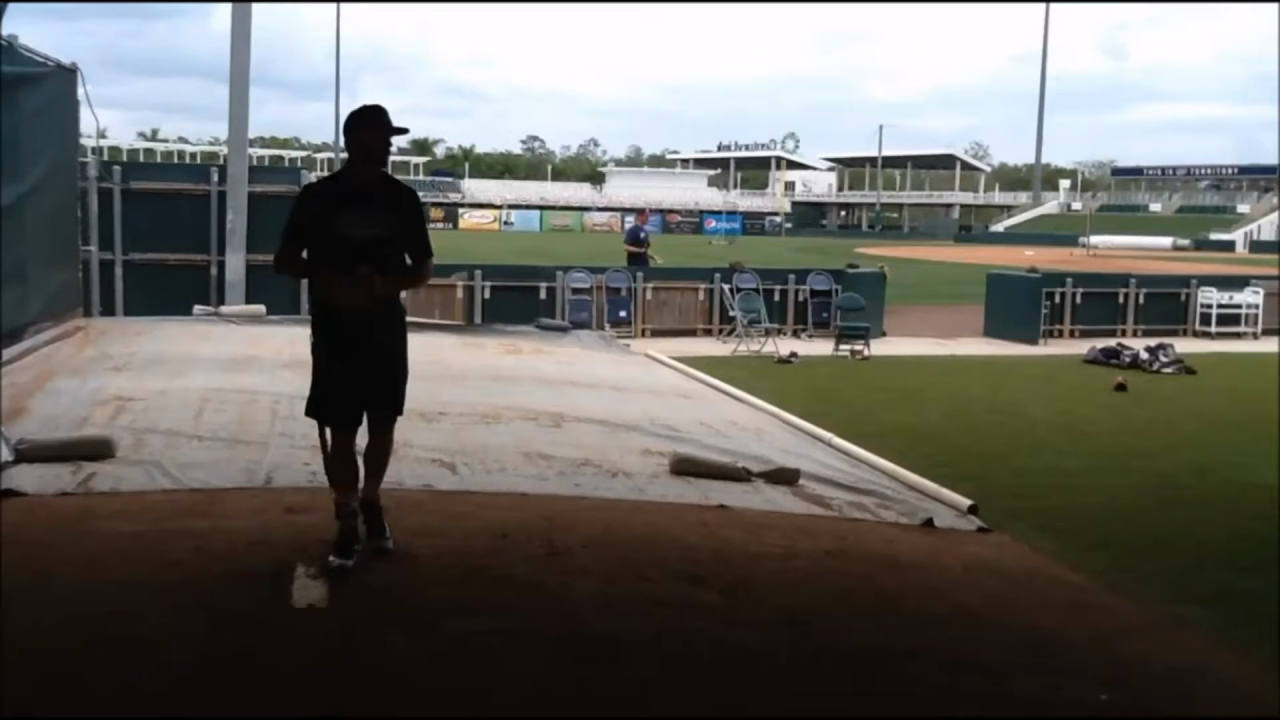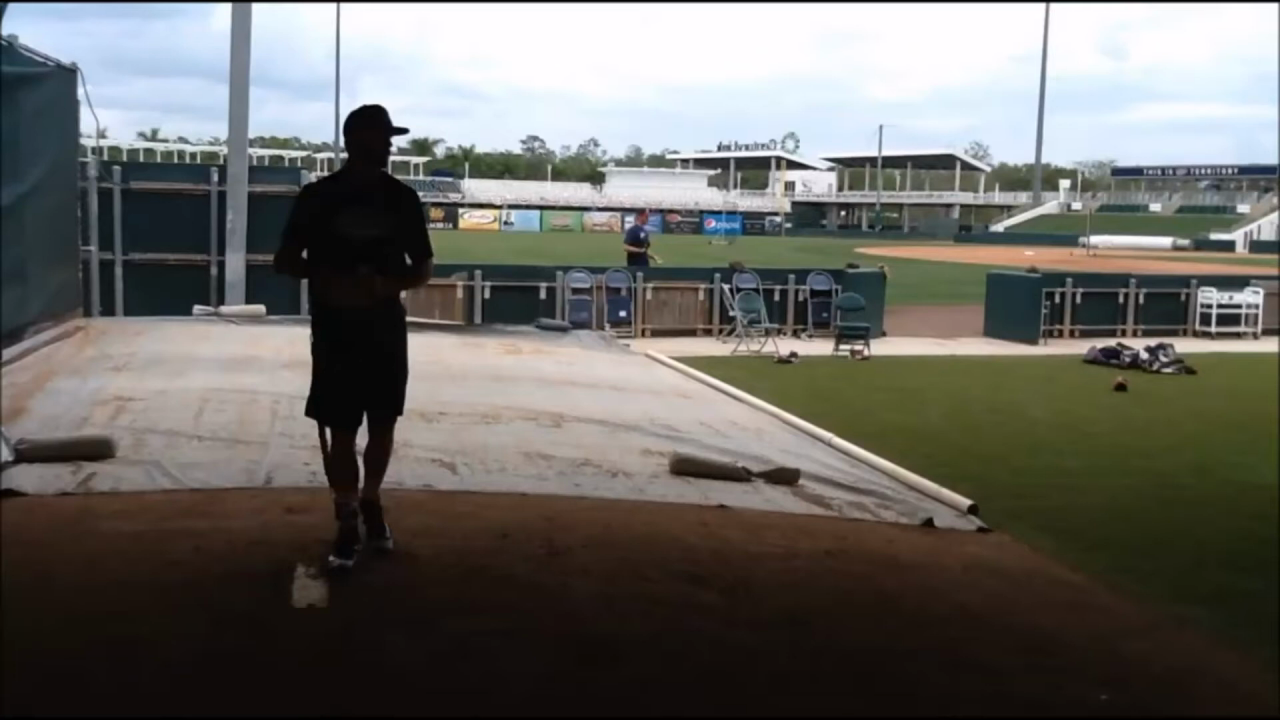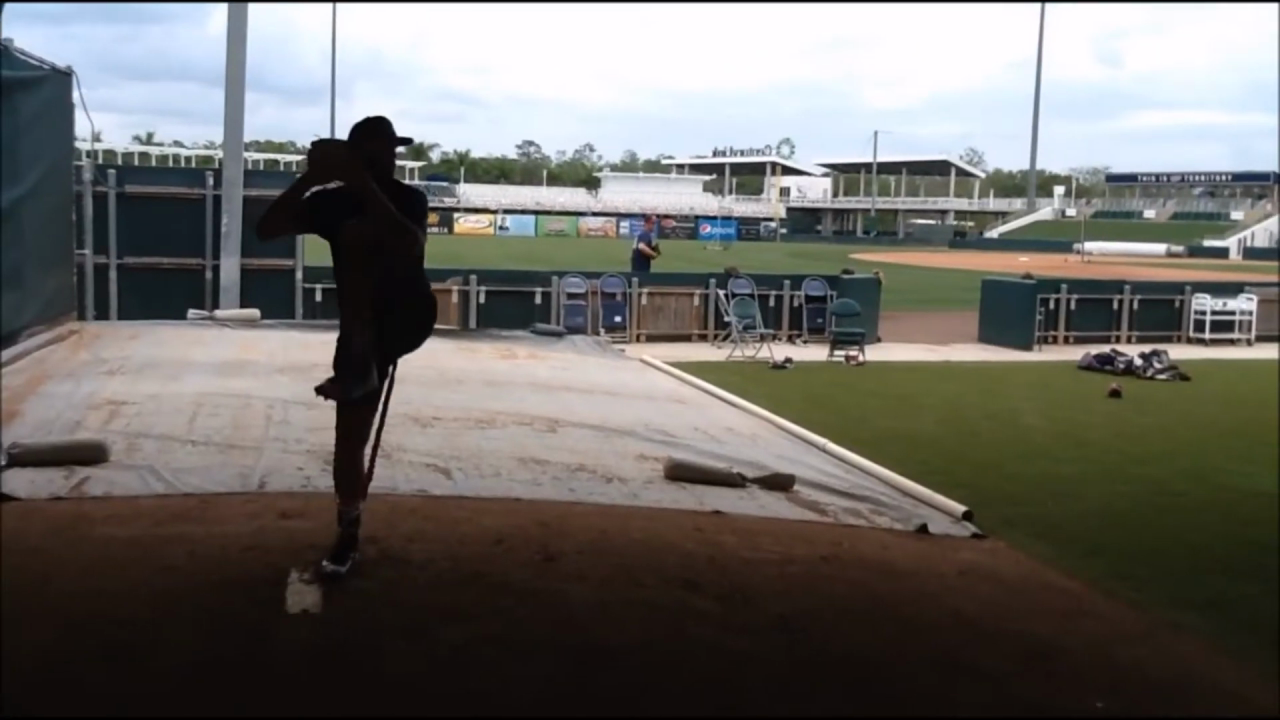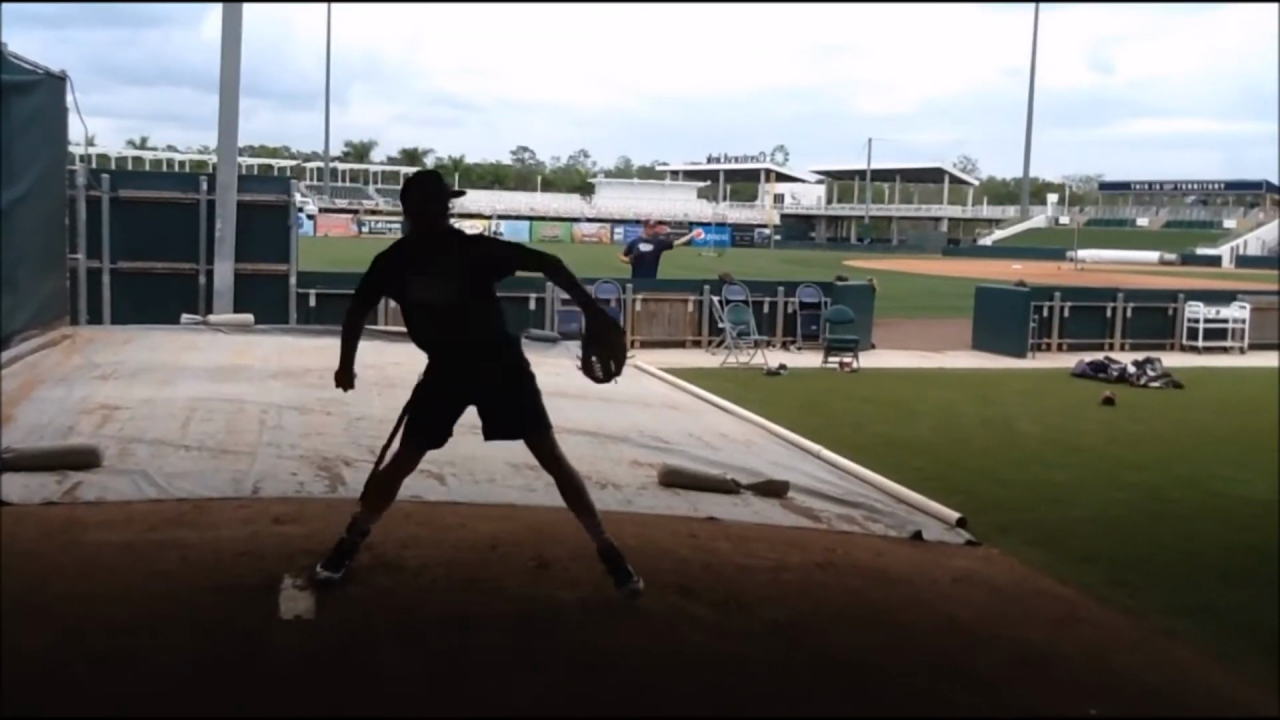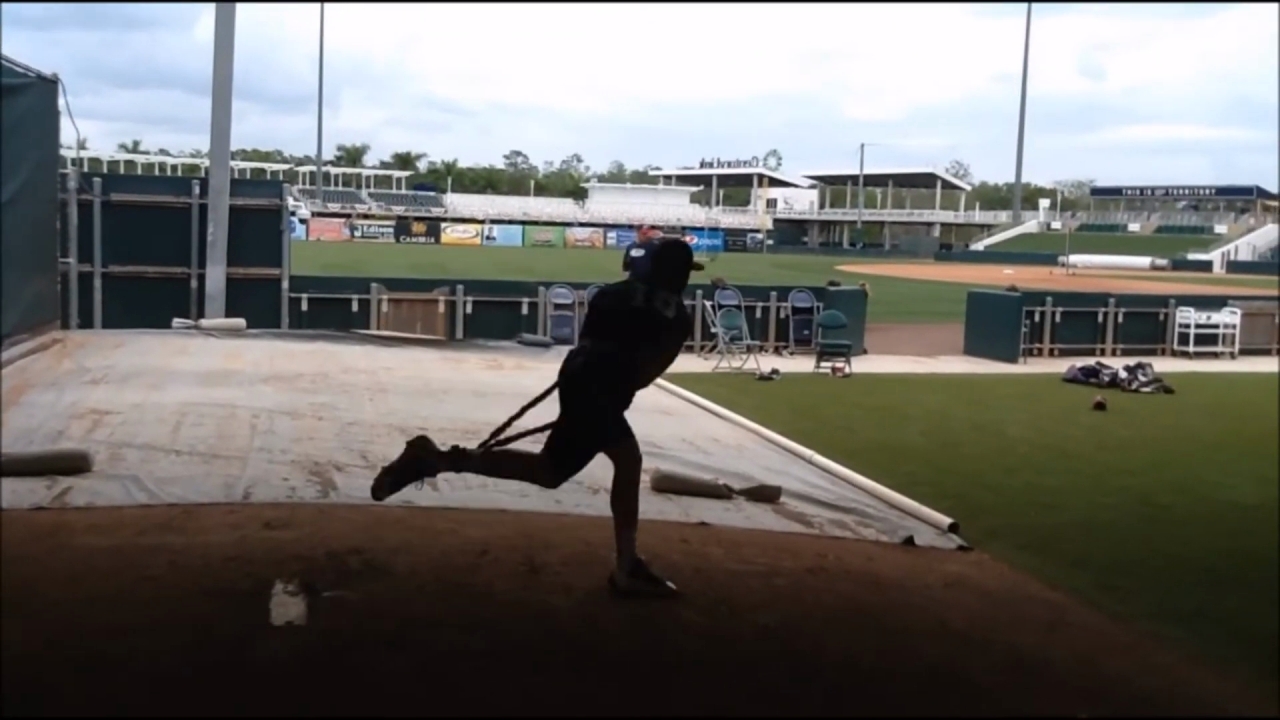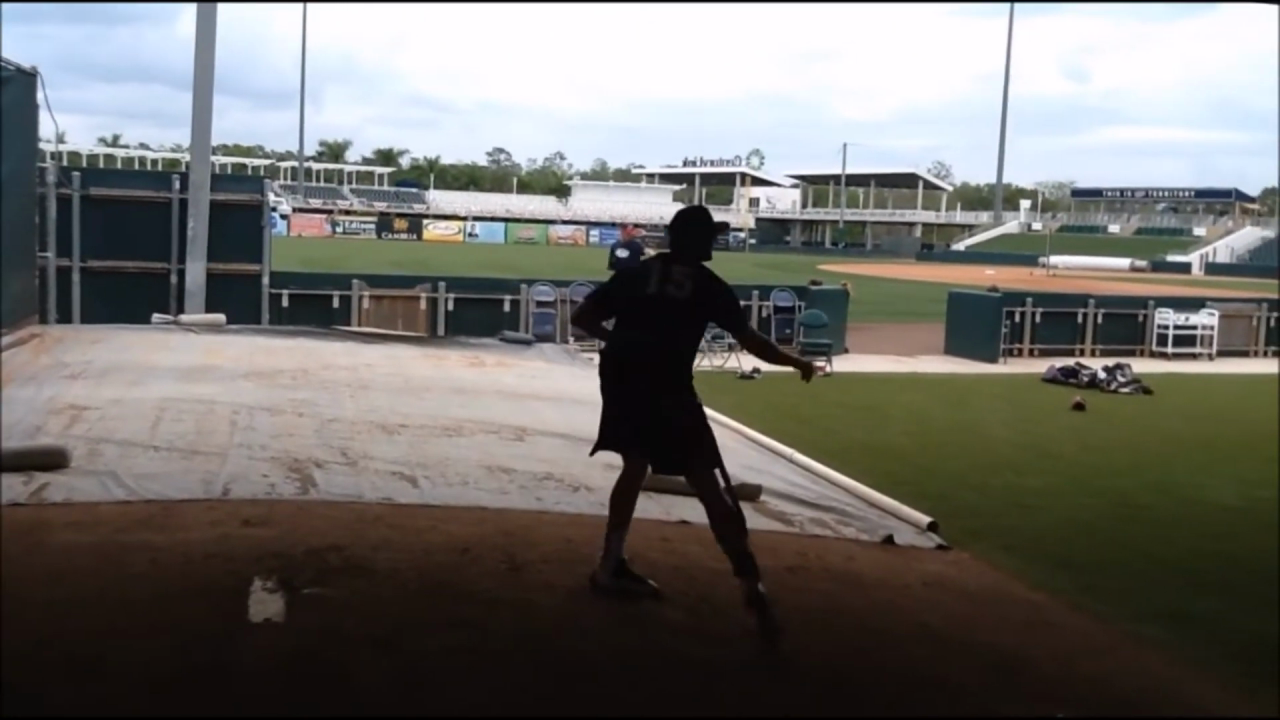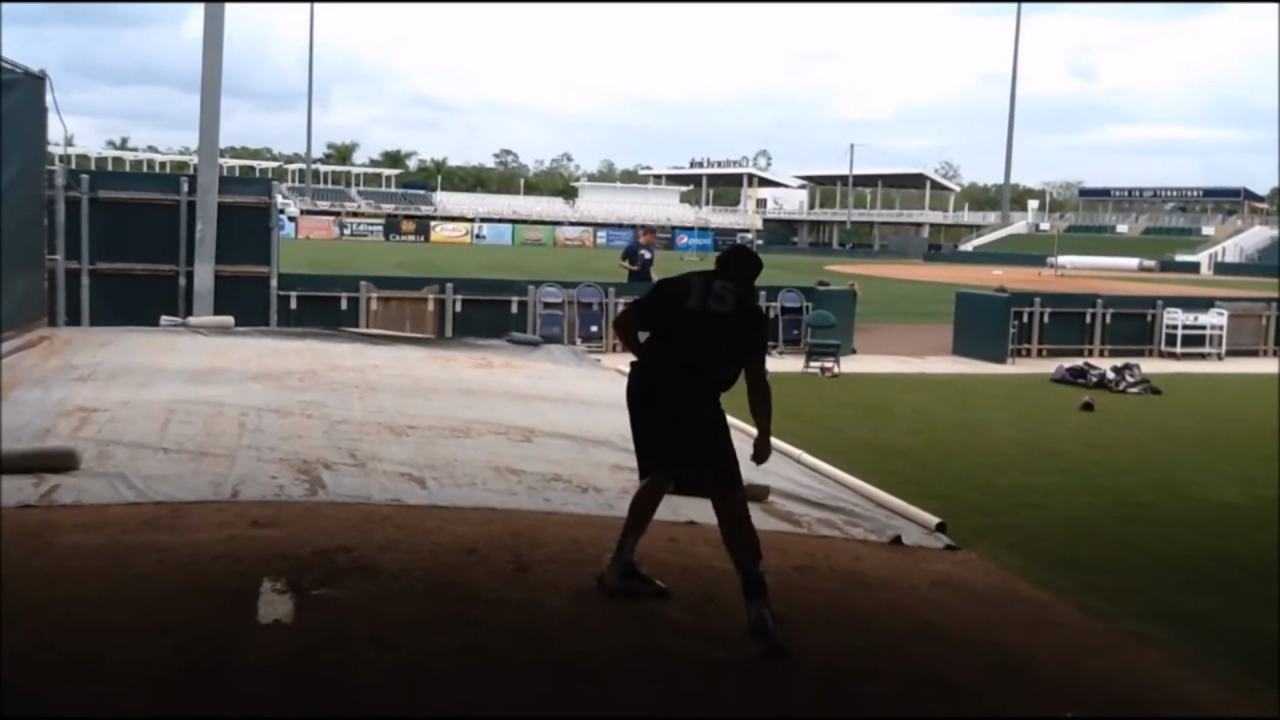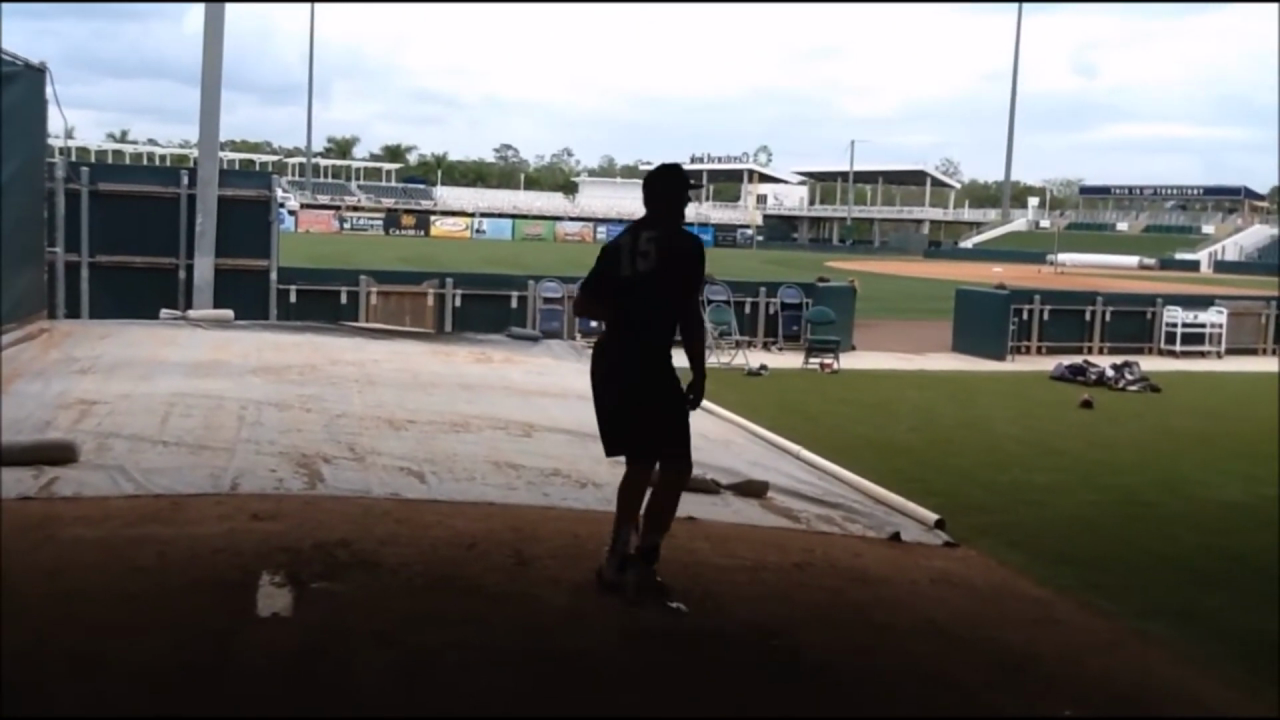
dt=0.5s
person 1, frame 1
left shoulder: (402, 198)
right shoulder: (318, 196)
left elbow: (423, 267)
right elbow: (285, 260)
left wrist: (387, 285)
right wrist: (328, 280)
left hip: (386, 330)
right hip: (334, 332)
left knee: (382, 427)
right knee: (340, 431)
left ankle: (371, 501)
right ankle: (347, 523)
person 1, frame 2
left shoulder: (402, 197)
right shoulder: (318, 196)
left elbow: (423, 267)
right elbow: (284, 260)
left wrist: (386, 285)
right wrist: (327, 280)
left hip: (385, 329)
right hip: (335, 330)
left knee: (382, 428)
right knee: (340, 431)
left ankle: (370, 501)
right ankle: (347, 523)
person 1, frame 3
left shoulder: (407, 198)
right shoulder: (330, 202)
left elbow: (413, 250)
right elbow: (266, 230)
left wrist: (365, 189)
right wrist: (307, 182)
left hip: (406, 313)
right hip: (361, 329)
left knee: (364, 274)
right knee: (349, 431)
left ankle: (360, 370)
right ankle: (348, 532)
person 1, frame 4
left shoulder: (475, 249)
right shoulder: (392, 263)
left elbow: (547, 263)
right elbow: (358, 310)
left wrist: (595, 312)
right wrist: (346, 361)
left hip: (499, 362)
right hip: (445, 369)
left knee: (551, 457)
right knee: (404, 459)
left ankle: (605, 548)
right ankle: (352, 539)
person 1, frame 5
left shoulder: (612, 294)
right shoulder: (677, 316)
right elbow: (648, 372)
left hip: (580, 373)
right hip: (604, 382)
left knee: (628, 459)
right knee: (548, 470)
left ankle: (627, 566)
right ankle: (436, 460)
person 1, frame 6
left shoulder: (633, 273)
right shoulder: (711, 288)
left elbow: (582, 316)
right elbow: (752, 341)
right wrist: (797, 362)
left hip: (620, 375)
right hip: (667, 384)
left knee: (635, 466)
right knee: (704, 483)
left ankle: (611, 565)
right ankle: (749, 579)
person 1, frame 7
left shoulder: (675, 286)
right shoulder: (749, 310)
left elbow: (625, 323)
right elbow: (756, 380)
right wrist: (764, 436)
left hip: (646, 388)
right hip: (693, 398)
left knee: (660, 475)
right knee: (729, 498)
left ankle: (620, 567)
right ankle: (757, 606)
person 1, frame 8
left shoulder: (617, 245)
right shoulder: (686, 245)
left elbow: (584, 305)
right elbow: (690, 316)
right wrist: (698, 374)
left hip: (608, 362)
right hip: (649, 365)
left knee: (641, 461)
right knee: (675, 464)
left ankle: (621, 560)
right ankle: (642, 565)
